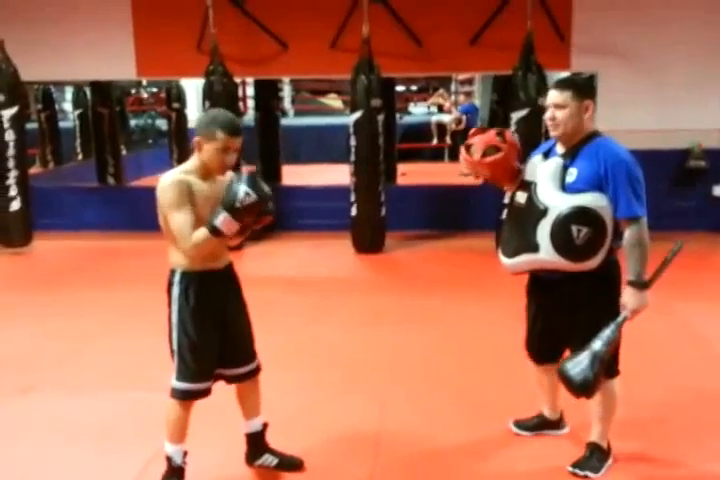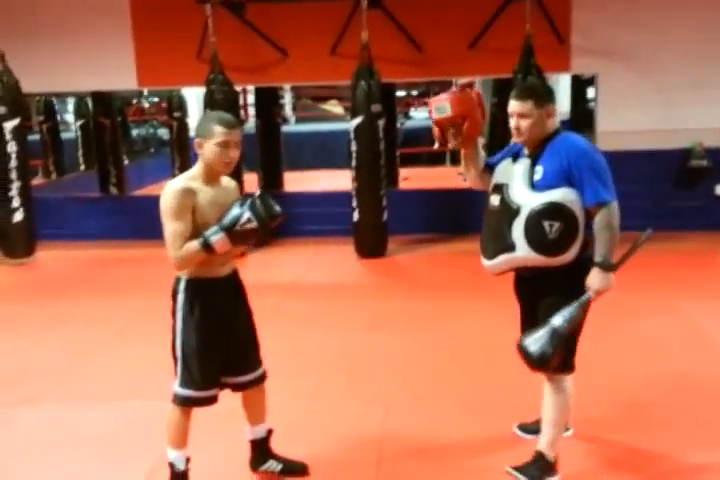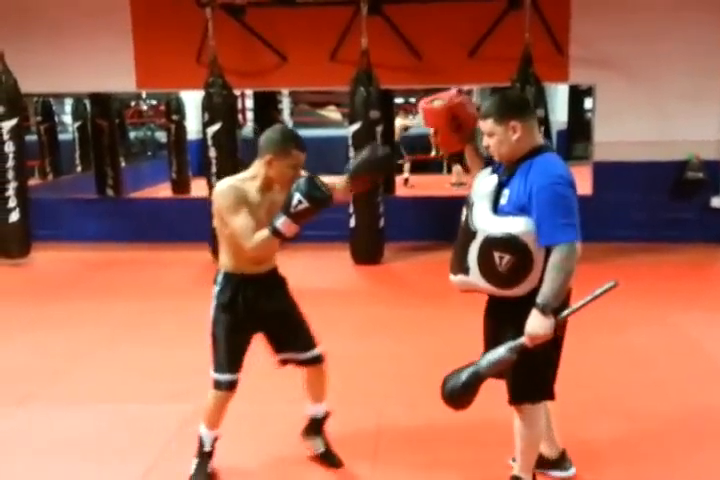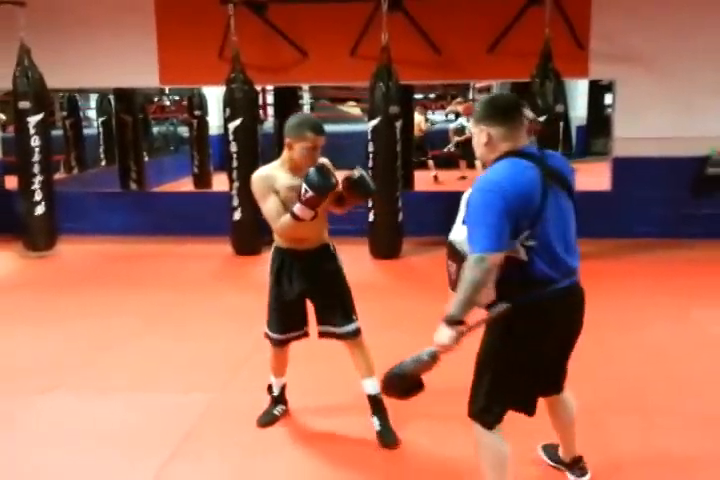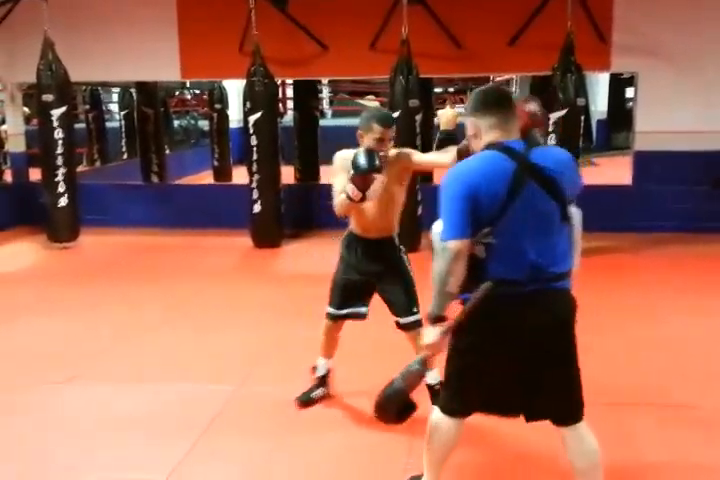
dt=0.7s
person 1, frame 1
left shoulder: (612, 159)
right shoulder: (543, 152)
left elbow: (635, 227)
right elbow: (529, 200)
left wrist: (636, 284)
right wrist: (503, 175)
left hip: (590, 282)
right hip: (545, 276)
right knee: (541, 352)
left ankle: (599, 445)
right ankle: (551, 415)
person 1, frame 2
left shoulder: (575, 152)
right shoulder: (516, 151)
left elbow: (606, 211)
right elbow: (480, 180)
left wrist: (602, 265)
right wrist: (466, 140)
left hip: (567, 275)
right hip: (529, 272)
left knee: (555, 362)
right ankle: (553, 419)
person 1, frame 3
left shoulder: (548, 177)
right shoulder: (509, 164)
left elbow: (567, 248)
right elbow: (483, 177)
left wrist: (545, 310)
right wrist: (466, 145)
left hip: (530, 304)
right hip: (503, 296)
left knee: (526, 393)
right knee: (525, 384)
person 1, frame 4
left shoulder: (494, 185)
right shoulder: (557, 165)
left elbow: (485, 262)
left wrist: (453, 320)
left hip: (524, 312)
right hip: (566, 299)
left knee: (487, 415)
right knee: (552, 385)
person 1, frame 5
left shoulder: (464, 175)
right shoulder: (560, 163)
left elbow: (452, 252)
left wrist: (436, 319)
right wrist: (538, 142)
left hip: (495, 311)
right hip: (552, 305)
left knee: (451, 406)
right knee: (570, 418)
person 2, frame 1
left shoulder: (224, 180)
right shoulder: (174, 185)
right elbow: (192, 248)
left wrist: (249, 219)
right wrist: (229, 213)
left hip: (225, 279)
right hip: (191, 287)
left knee: (246, 369)
right knee: (187, 385)
left ankle: (257, 448)
person 2, frame 2
left shoulder: (230, 186)
right shoulder: (179, 192)
right elbow: (178, 258)
left wrist: (250, 228)
right wrist: (224, 231)
left hip: (231, 288)
right hip: (197, 295)
left knee: (253, 377)
right knee: (189, 392)
person 2, frame 3
left shoulder: (288, 182)
right shoulder: (229, 192)
left elbow: (337, 192)
right elbow: (253, 246)
left wrist: (360, 172)
right wrist: (292, 217)
left hip: (270, 283)
right hip: (235, 289)
left knee: (313, 361)
right knee: (225, 384)
left ankle: (315, 433)
person 2, frame 4
left shoulder: (323, 168)
right shoulder: (264, 178)
left elbow: (337, 207)
right elbow: (281, 229)
left wrist: (350, 193)
right wrist: (307, 203)
left hip: (323, 258)
right hip: (287, 263)
left knee: (352, 334)
right knee: (279, 339)
left ankle: (377, 409)
right ankle: (278, 398)
person 2, frame 5
left shoulder: (402, 160)
right shoulder: (343, 160)
left elbow: (442, 158)
right elbow: (340, 208)
right wrist: (357, 184)
left hip: (389, 250)
right hip: (356, 248)
left knee: (412, 324)
right knee: (334, 319)
left ankle: (437, 389)
right ankle: (321, 380)
